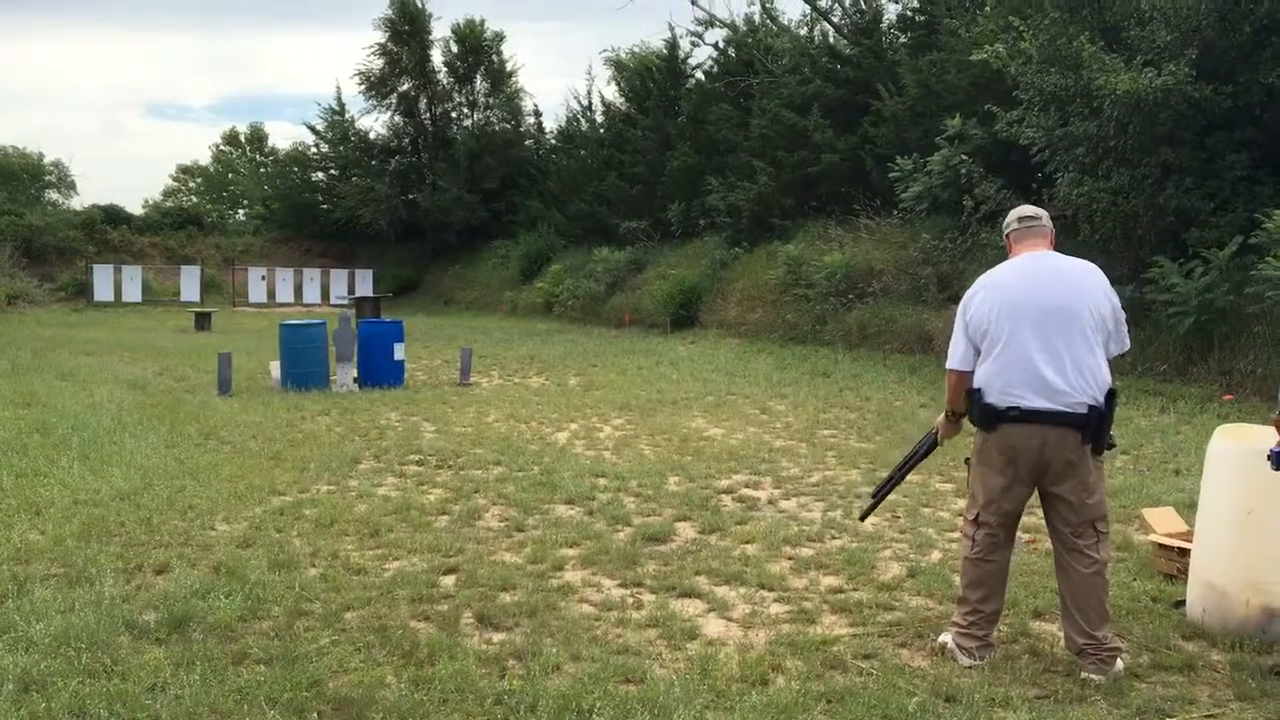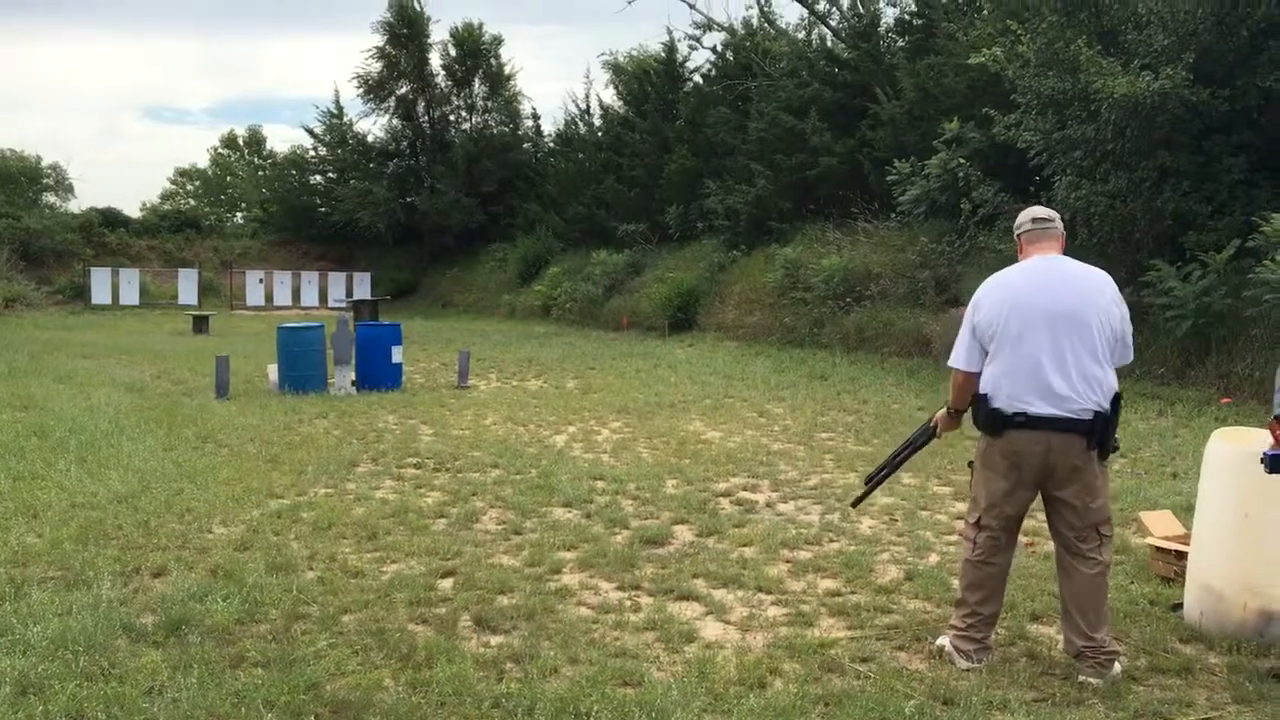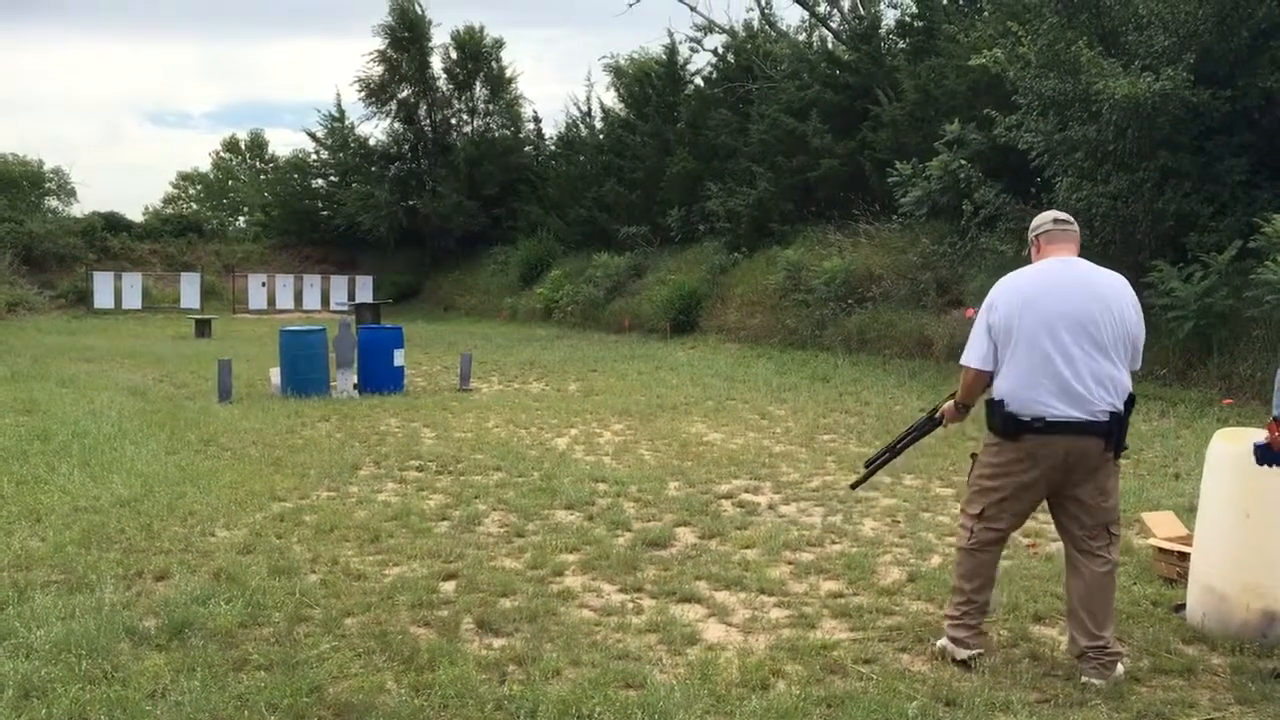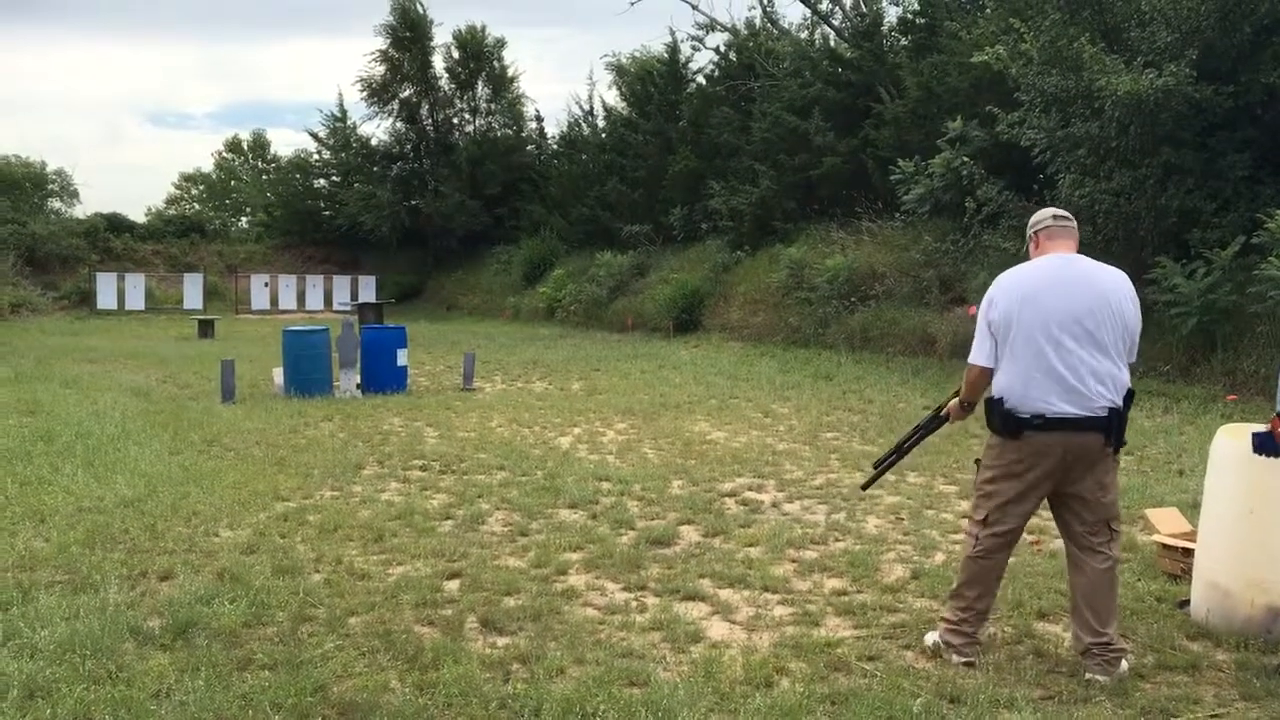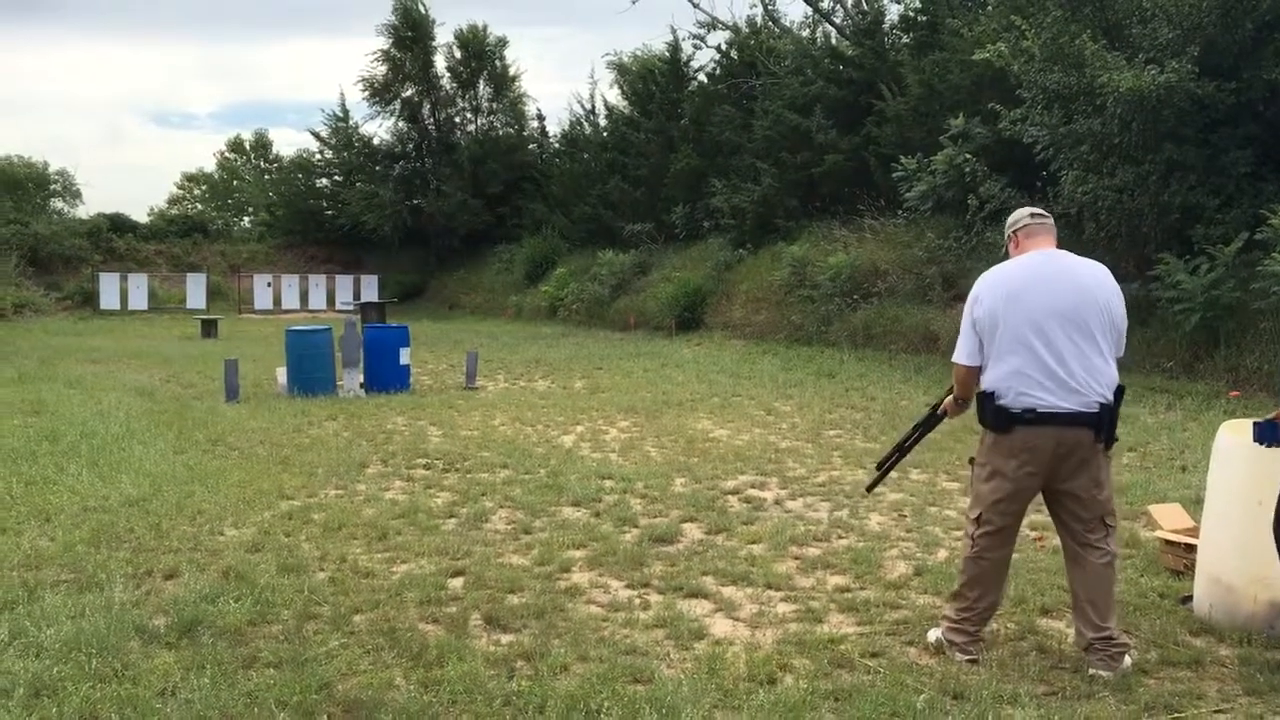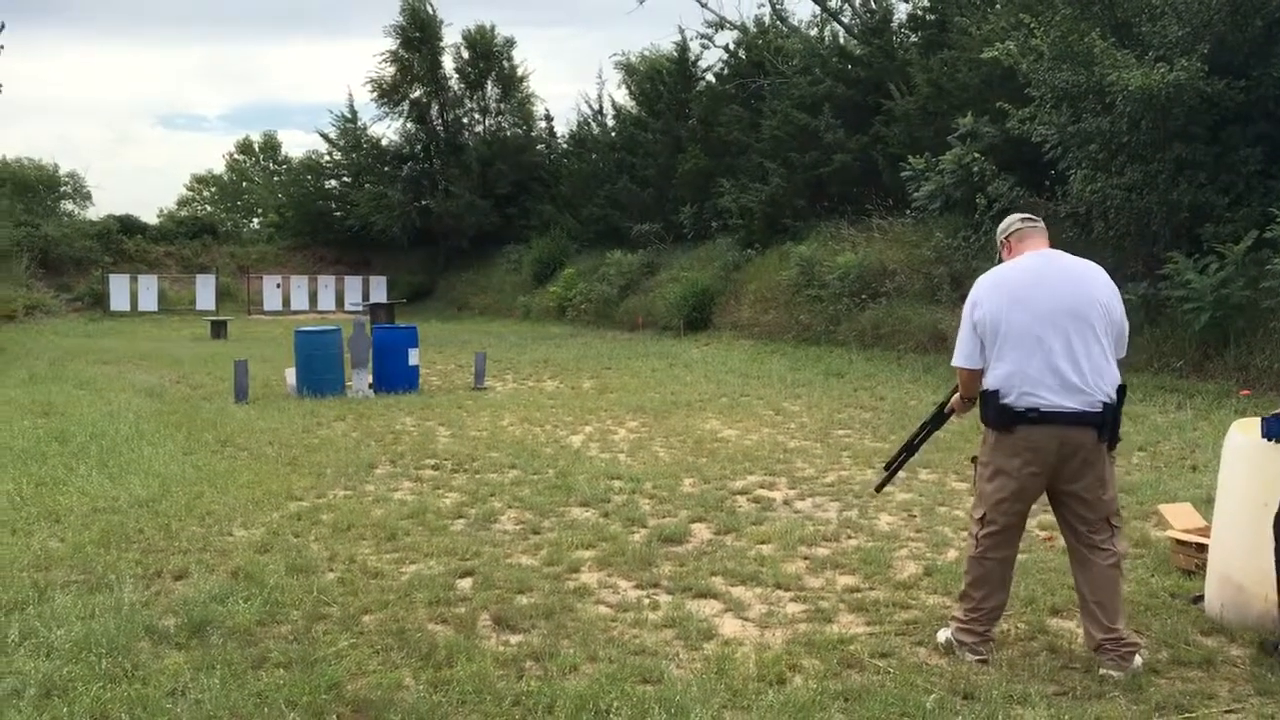
dt=0.2s
person 1, frame 1
left shoulder: (985, 286)
right shoulder: (1091, 277)
left elbow: (960, 369)
right elbow: (1115, 346)
left wrist: (952, 416)
left hip: (1004, 431)
right hip: (1075, 432)
left knee: (987, 536)
right knee: (1084, 543)
left ankle: (971, 639)
right ankle: (1096, 653)
person 1, frame 2
left shoulder: (994, 287)
right shoulder: (1101, 284)
left elbow: (965, 370)
right elbow: (1120, 358)
left wrist: (952, 412)
left hip: (1009, 436)
right hip: (1079, 437)
left knee: (987, 540)
right knee: (1086, 547)
left ankle: (969, 642)
right ankle: (1094, 657)
person 1, frame 3
left shoulder: (1010, 287)
right shoulder: (1117, 287)
left elbow: (976, 368)
right elbow: (1131, 362)
left wrist: (959, 406)
left hip: (1021, 436)
right hip: (1093, 438)
left knee: (981, 530)
right knee: (1094, 548)
left ankle: (963, 634)
right ankle: (1097, 657)
person 1, frame 4
left shoulder: (1009, 283)
right shoulder: (1117, 283)
left elbow: (980, 366)
right elbow: (1126, 356)
left wrist: (965, 403)
left hip: (1022, 434)
right hip: (1094, 435)
left knee: (987, 536)
right knee: (1094, 544)
left ankle: (959, 636)
right ankle: (1102, 654)
person 1, frame 5
left shoulder: (993, 281)
right shoulder: (1100, 277)
left elbow: (968, 365)
right elbow: (1115, 351)
left wrist: (959, 400)
left hip: (1014, 431)
right hip: (1084, 430)
left knee: (988, 535)
right knee: (1092, 540)
left ankle: (962, 635)
right ankle: (1104, 650)
person 1, frame 6
left shoulder: (991, 284)
right shoulder: (1096, 277)
left elbow: (969, 368)
right elbow: (1117, 350)
left wrist: (964, 399)
left hip: (1017, 430)
right hip: (1087, 429)
left knee: (992, 534)
right knee: (1096, 539)
left ankle: (971, 634)
right ankle: (1114, 649)
